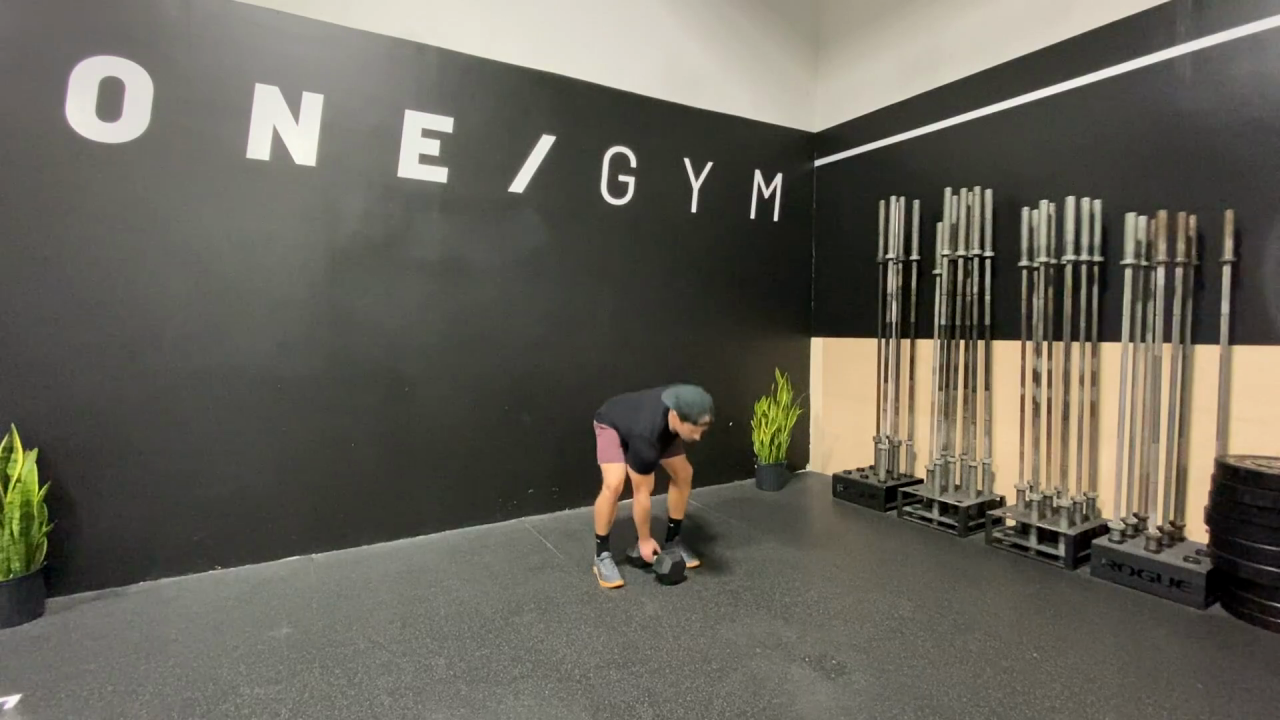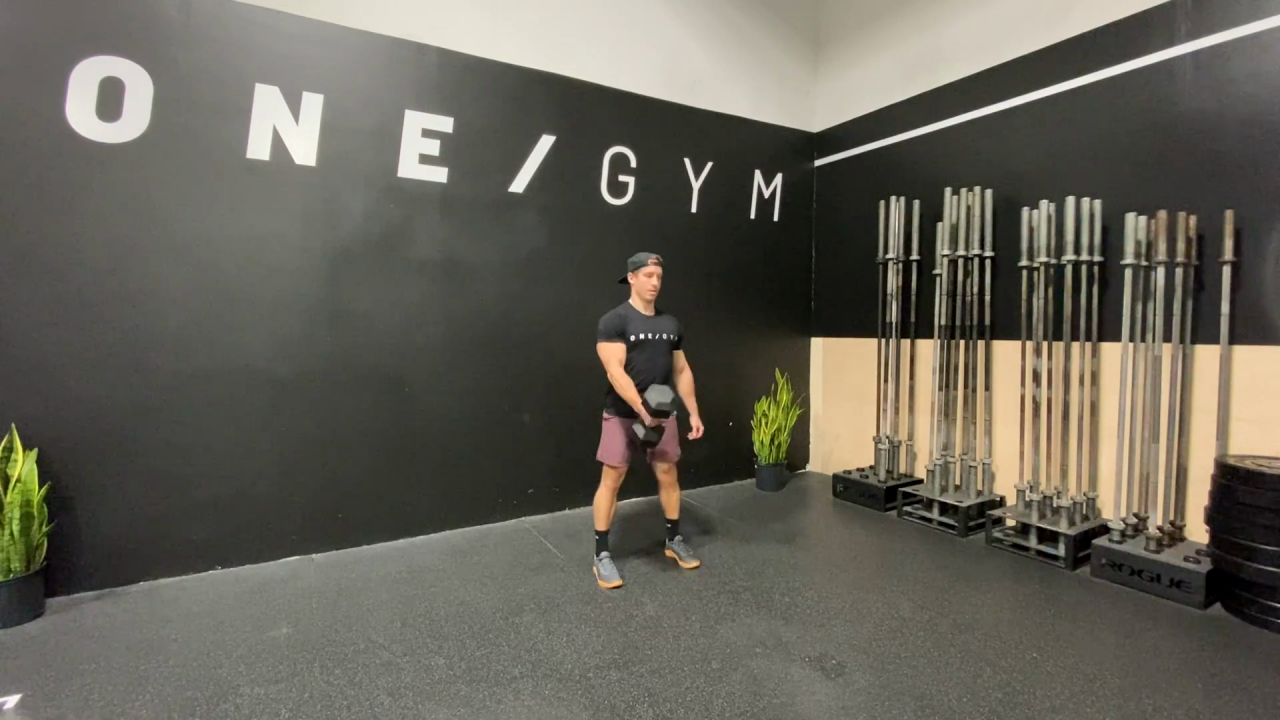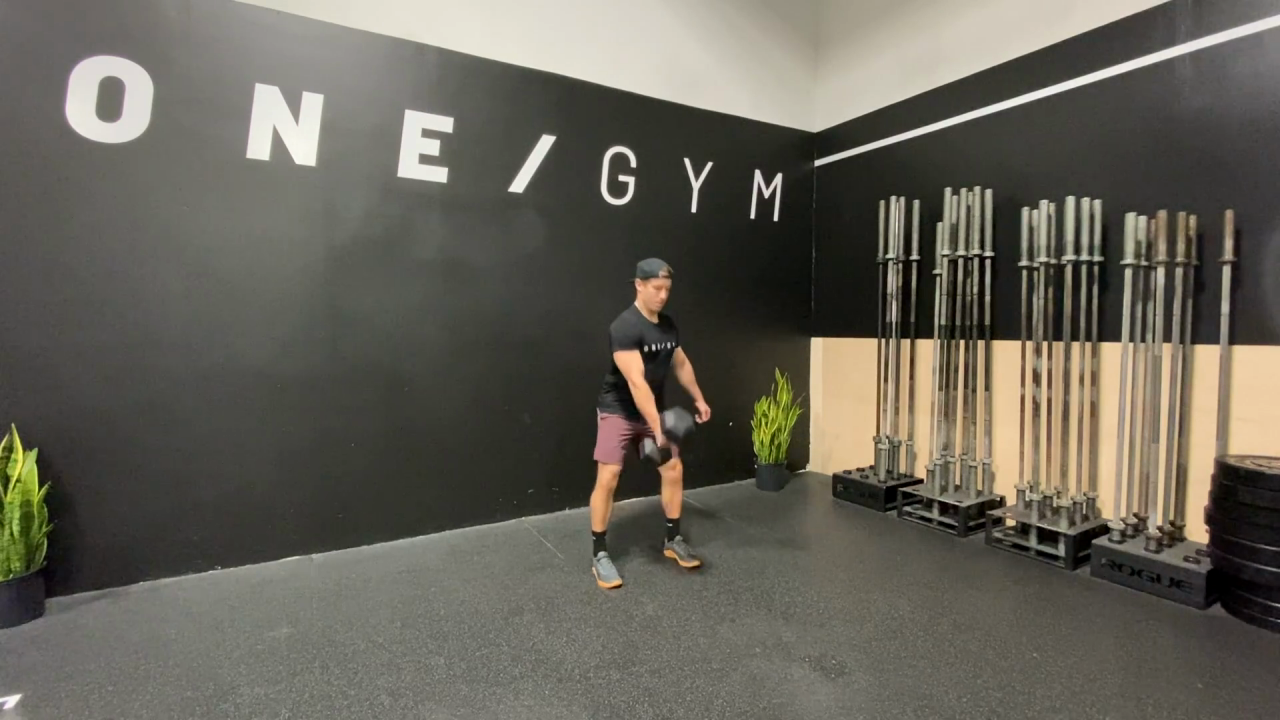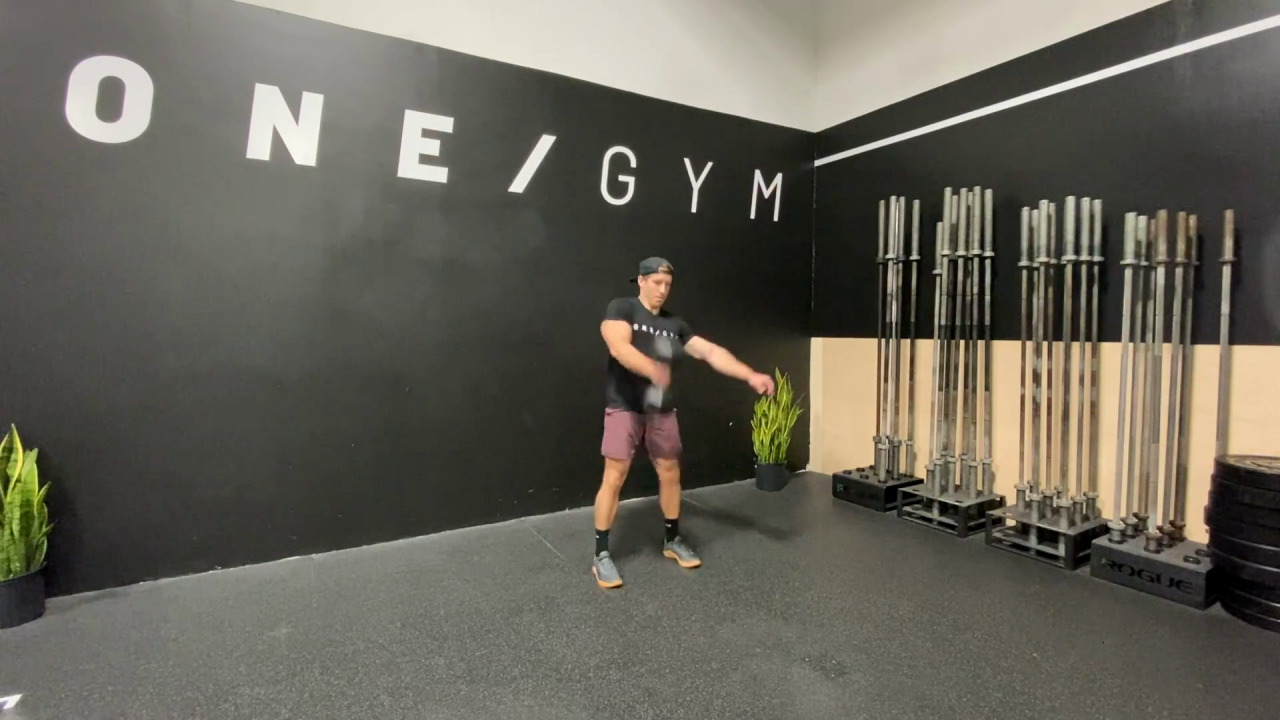
dt=1s
person 1, frame 1
left shoulder: (687, 406)
right shoulder: (646, 441)
right elbow: (642, 495)
right wrist: (644, 540)
left hip: (644, 415)
right hip: (612, 424)
left knee: (684, 474)
right knee: (614, 484)
left ankle: (673, 540)
right ankle: (602, 555)
person 1, frame 2
left shoulder: (671, 323)
right shoulder: (614, 321)
left elbow: (682, 371)
right elbow: (615, 371)
left wrist: (694, 413)
right wrist: (642, 409)
left hip: (663, 413)
right hip: (622, 415)
left knee: (669, 476)
right knee: (611, 481)
left ankle: (673, 540)
right ankle: (601, 554)
person 1, frame 3
left shoulder: (668, 325)
right shoulder: (625, 327)
left elbow: (681, 363)
right elbow: (636, 382)
left wrist: (698, 398)
right wrist: (657, 428)
left hip: (655, 413)
right hip: (618, 412)
left knee: (673, 472)
right knee: (607, 481)
left ankle: (673, 540)
right ankle: (599, 555)
person 1, frame 4
left shoulder: (674, 324)
right shoulder: (621, 309)
left elbow: (710, 353)
right elbow: (619, 348)
left wrist: (750, 376)
right wrist: (652, 369)
left hip: (661, 408)
right hip: (624, 408)
left knee: (670, 475)
right knee: (614, 478)
left ankle: (672, 541)
right ankle: (601, 554)
